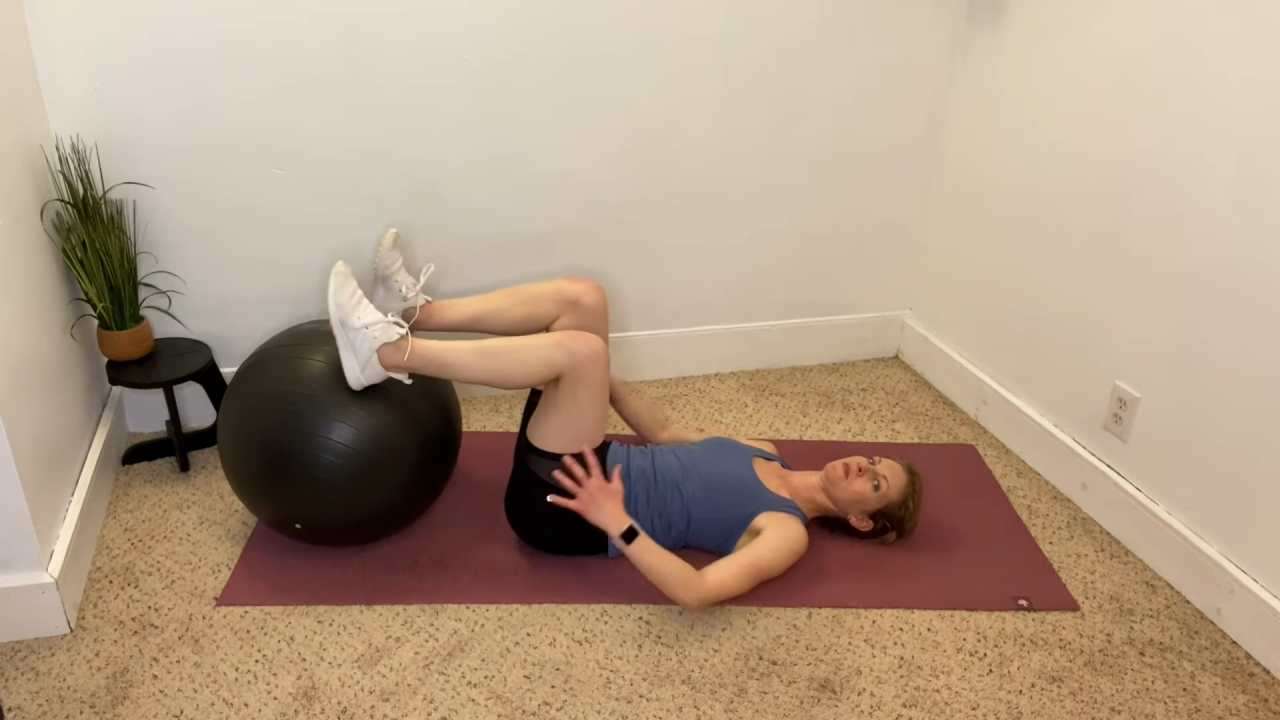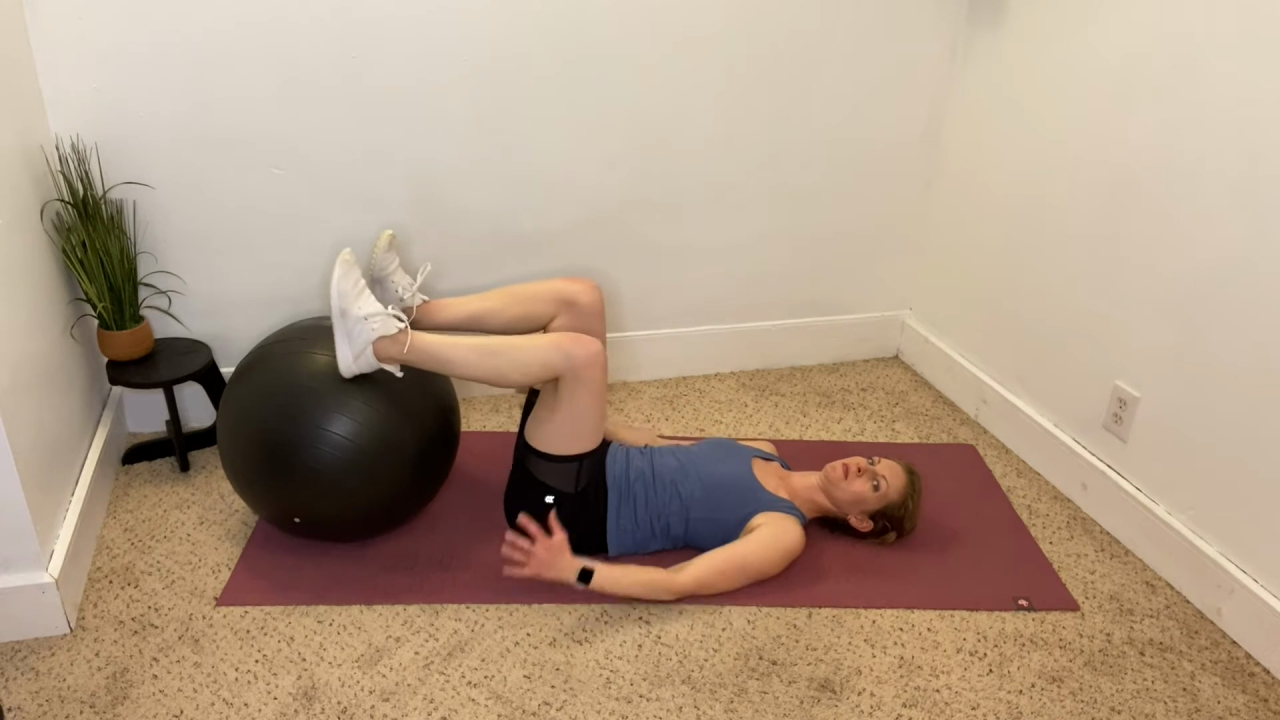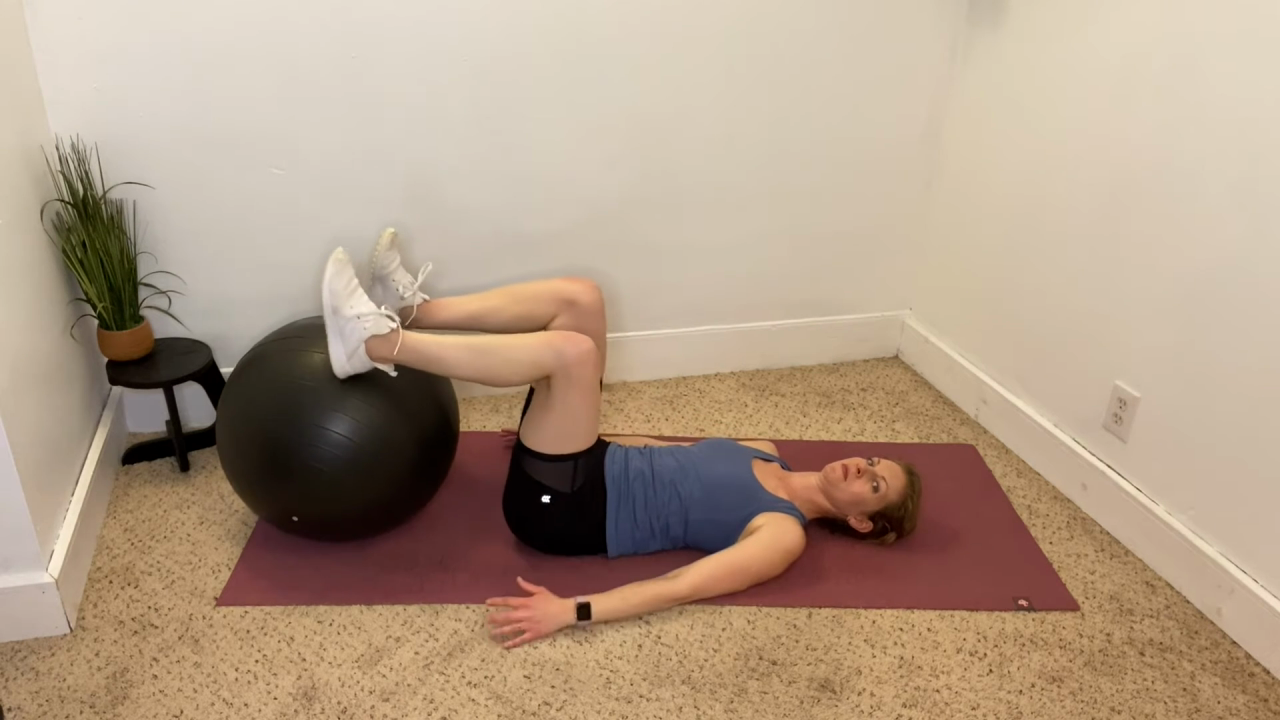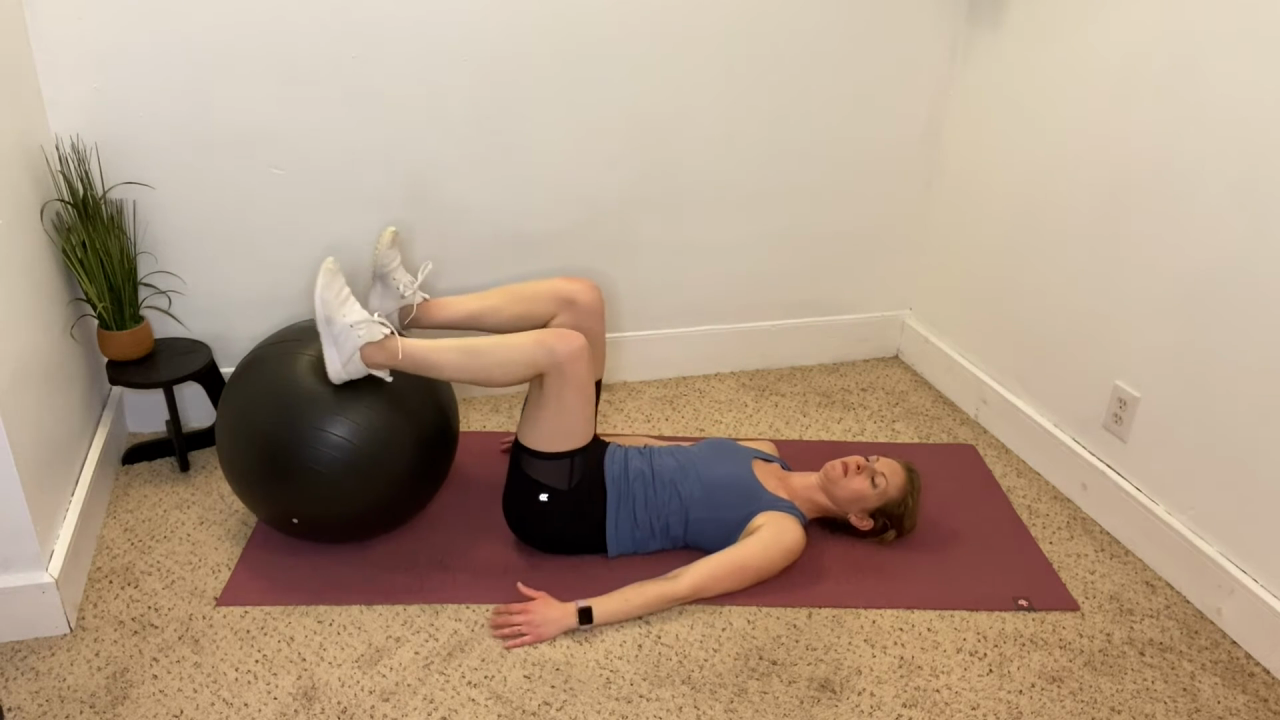
dt=0.2s
person 1, frame 1
left shoulder: (787, 534)
right shoulder: (764, 452)
left elbow: (697, 589)
left wrist: (620, 525)
right wrist: (605, 388)
left hip: (568, 496)
right hip: (597, 464)
left knee: (582, 350)
right knee: (581, 297)
left ankle: (387, 353)
right ankle: (414, 311)
person 1, frame 2
left shoulder: (783, 536)
right shoulder: (765, 455)
left elbow: (681, 581)
left wrist: (577, 570)
right wrist: (556, 412)
left hip: (566, 503)
right hip: (596, 465)
left knee: (580, 353)
right knee: (577, 299)
left ankle: (382, 345)
right ankle: (410, 309)
person 1, frame 3
left shoulder: (784, 536)
right shoulder: (764, 453)
left elbow: (681, 587)
left wrist: (571, 610)
right wrist: (550, 431)
left hip: (563, 510)
right hip: (597, 466)
left knee: (572, 350)
right knee: (578, 298)
left ankle: (377, 343)
right ankle: (411, 309)
person 1, frame 4
left shoulder: (785, 534)
right shoulder: (766, 453)
left elbow: (682, 586)
left wrist: (574, 615)
right wrist: (547, 431)
left hip: (564, 509)
right hip: (595, 466)
left knee: (563, 347)
right knee: (577, 297)
left ankle: (372, 351)
right ankle: (409, 309)
